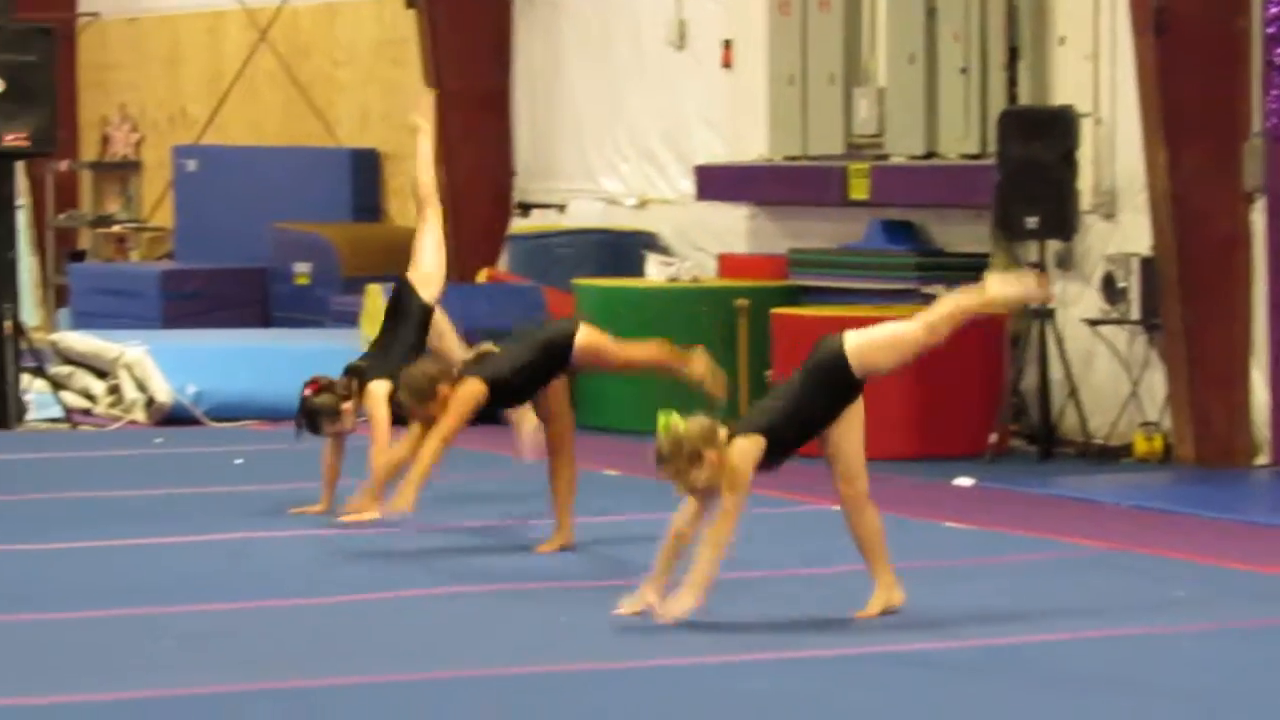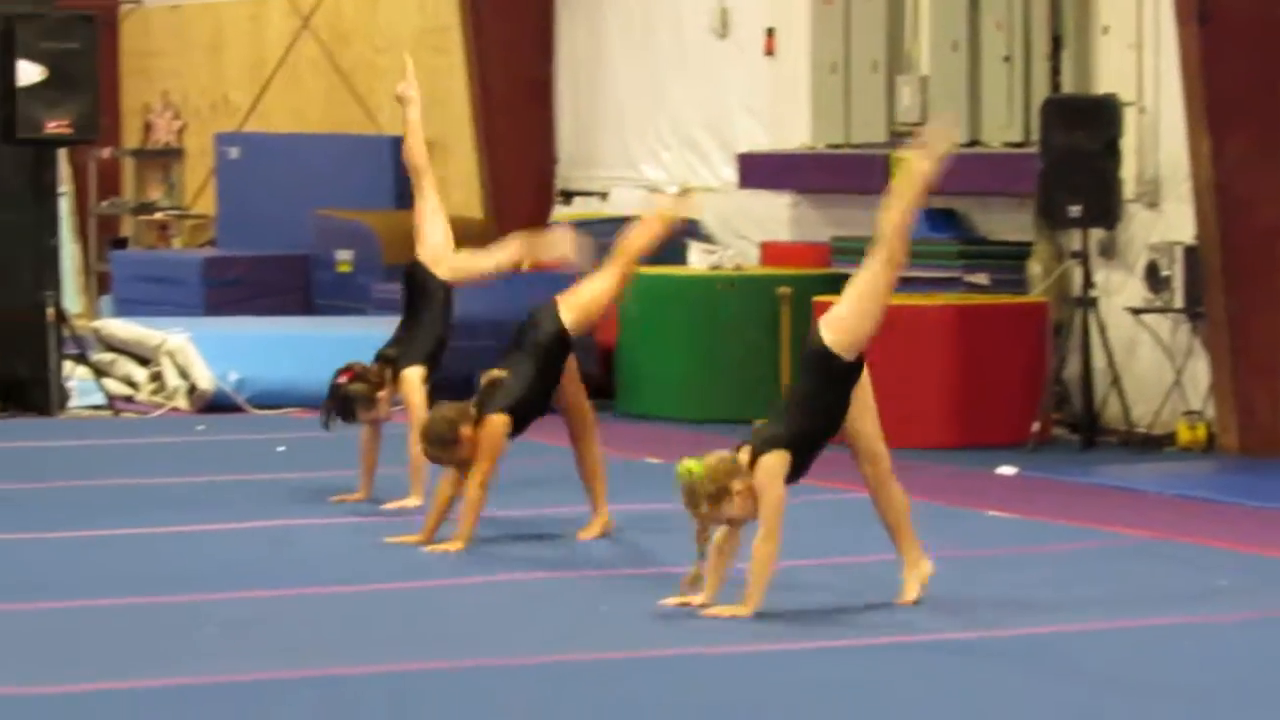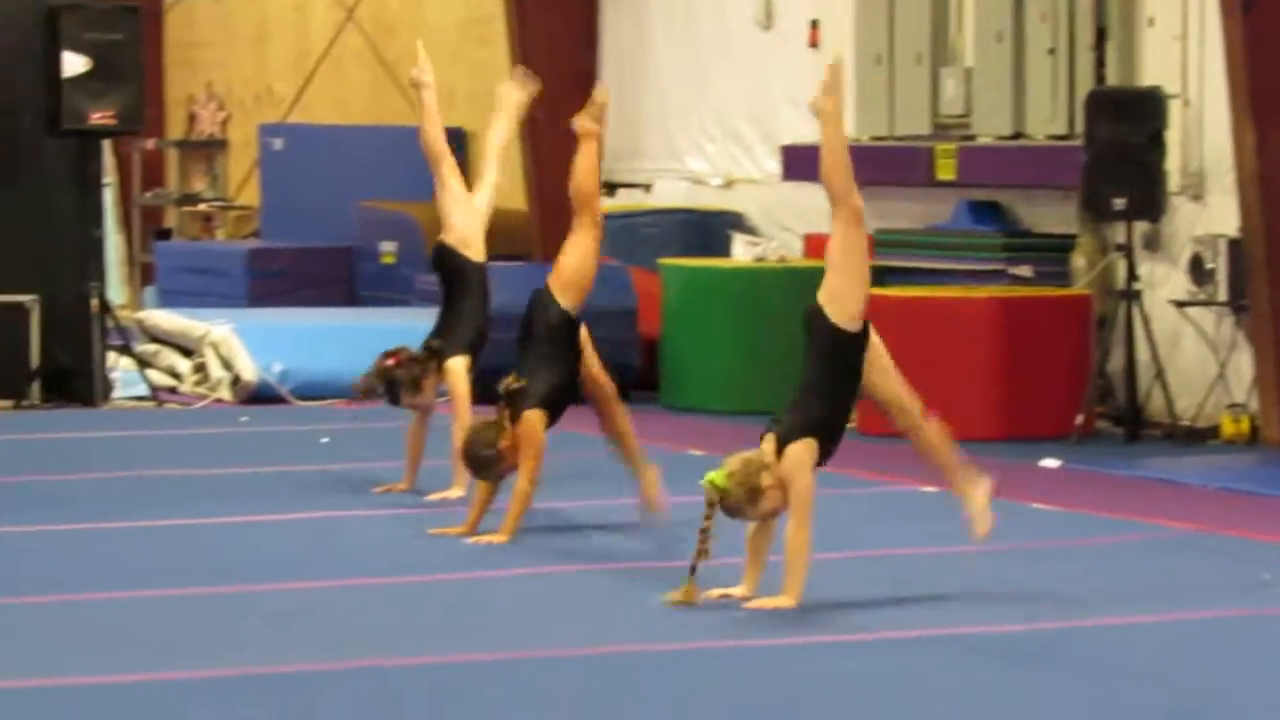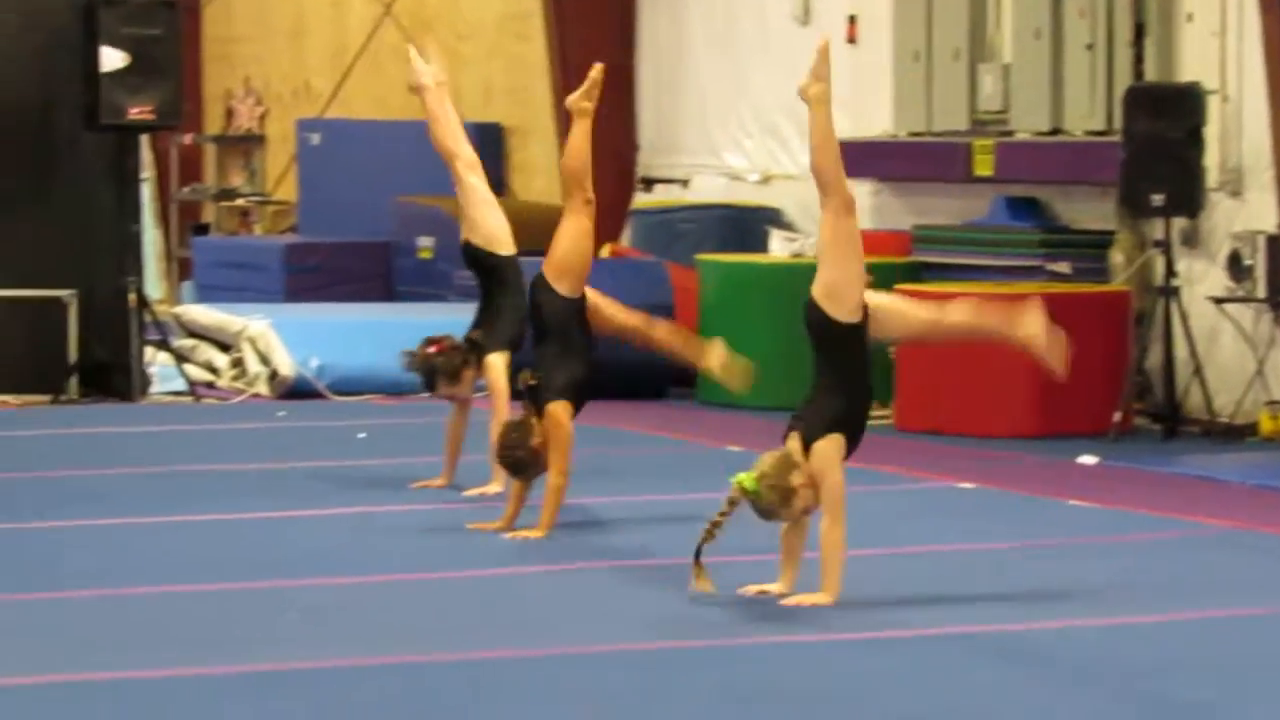
dt=0.1s
person 1, frame 1
left shoulder: (741, 451)
right shoulder: (720, 456)
left elbow: (723, 526)
right elbow: (683, 524)
left wrist: (690, 594)
right wrist: (652, 587)
left hip: (846, 363)
right hip: (836, 389)
left knee: (927, 327)
right knee: (853, 493)
left ankle: (1003, 289)
right ankle: (886, 587)
person 1, frame 2
left shoulder: (767, 471)
right shoulder: (733, 470)
left elbow: (766, 545)
right elbow: (724, 535)
left wrist: (747, 602)
right wrist: (707, 590)
left hip: (837, 355)
right hip: (834, 372)
left knee: (885, 255)
right knee: (876, 470)
right ankle: (914, 561)
person 1, frame 3
left shoulder: (795, 457)
right shoulder: (766, 462)
left elbow: (801, 530)
right elbow: (762, 528)
left wrist: (789, 596)
right wrist: (749, 584)
left hip: (844, 333)
right hip: (842, 339)
left knee: (847, 213)
right knee: (911, 415)
right ankle: (968, 483)
person 1, frame 4
left shoulder: (819, 449)
right shoulder: (797, 452)
left elbow: (831, 523)
right elbow: (812, 516)
left wrist: (820, 593)
right wrist: (786, 579)
left hip: (841, 320)
right hip: (839, 321)
person 2, frame 1
left shoulder: (374, 389)
right shoulder: (343, 393)
left elbow: (380, 452)
right elbow: (333, 451)
right wrist: (326, 503)
left hip: (417, 299)
right hip: (414, 304)
person 2, frame 2
left shoulder: (406, 379)
right shoulder: (373, 378)
left elbow: (415, 438)
right elbow: (371, 435)
left wrist: (415, 495)
right wrist: (364, 489)
left hip: (431, 276)
right hip: (427, 276)
person 2, frame 3
left shoulder: (453, 365)
right shoulder: (416, 369)
left elbow: (462, 427)
right elbow: (420, 423)
left wrist: (460, 484)
right wrist: (409, 481)
left hip: (462, 260)
right hip: (454, 259)
person 2, frame 4
left shoulder: (490, 360)
left elbow: (500, 420)
left wrist: (499, 480)
right wrist: (446, 475)
left hip: (494, 260)
right hip: (488, 259)
person 3, frame 1
left shoulder: (469, 390)
right shoulder: (446, 395)
left elbow: (437, 442)
right elbow: (411, 444)
left wrist: (407, 491)
right wrist: (373, 492)
left hip: (567, 344)
right hip: (543, 365)
left knee: (631, 355)
right knee: (560, 448)
left ankle: (690, 363)
right ankle: (563, 531)
person 3, frame 2
left shoulder: (493, 422)
right shoulder: (472, 423)
left elbow: (475, 484)
right elbow: (456, 482)
left wrist: (458, 538)
right wrist: (426, 533)
right hip: (548, 352)
left knee: (620, 265)
right knee: (581, 431)
left ankle: (664, 214)
right ankle: (601, 514)
person 3, frame 3
left shoulder: (528, 419)
right shoulder: (510, 425)
left elbow: (527, 483)
right elbow: (491, 473)
left wrist: (505, 533)
right wrist: (469, 526)
left hip: (559, 317)
right hip: (562, 325)
left knee: (585, 220)
right knee: (606, 401)
left ankle: (590, 132)
right ankle: (642, 471)
person 3, frame 4
left shoulder: (553, 411)
right shoulder: (537, 415)
left elbow: (557, 474)
right elbow: (542, 469)
left wrist: (544, 527)
right wrist: (508, 519)
left hip: (566, 300)
right hip: (563, 299)
left knee: (584, 210)
right knee: (641, 322)
